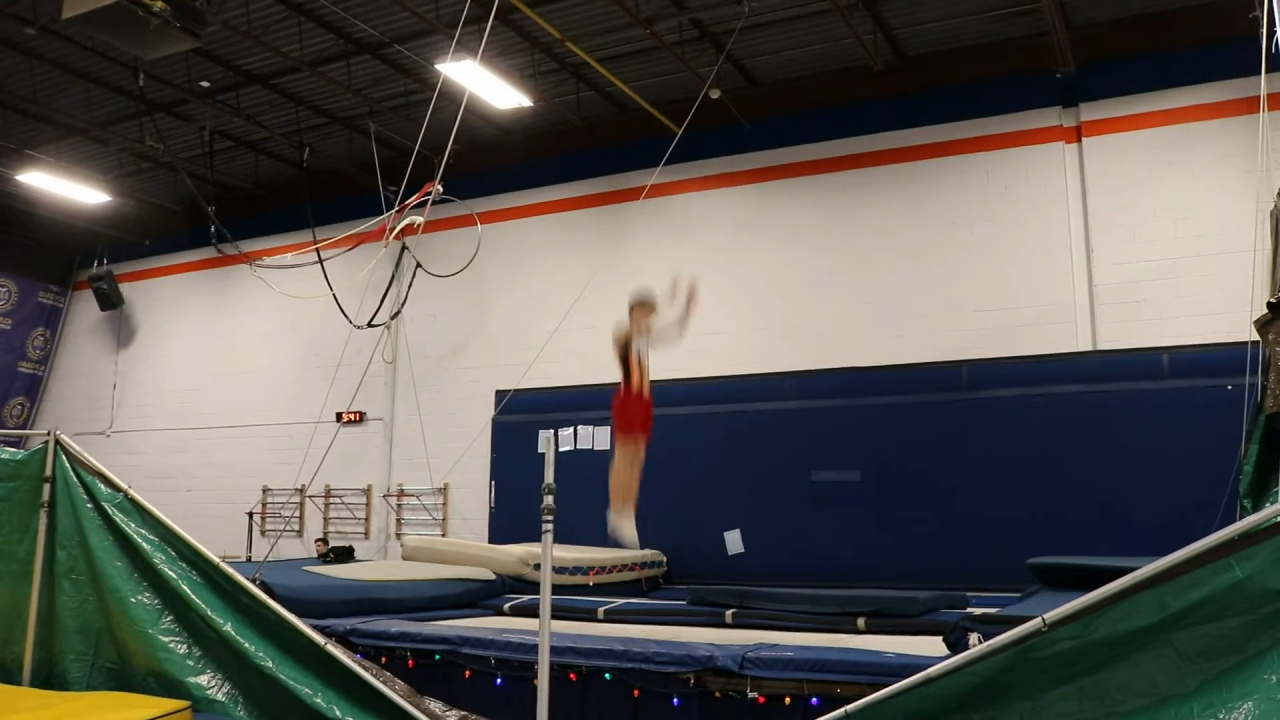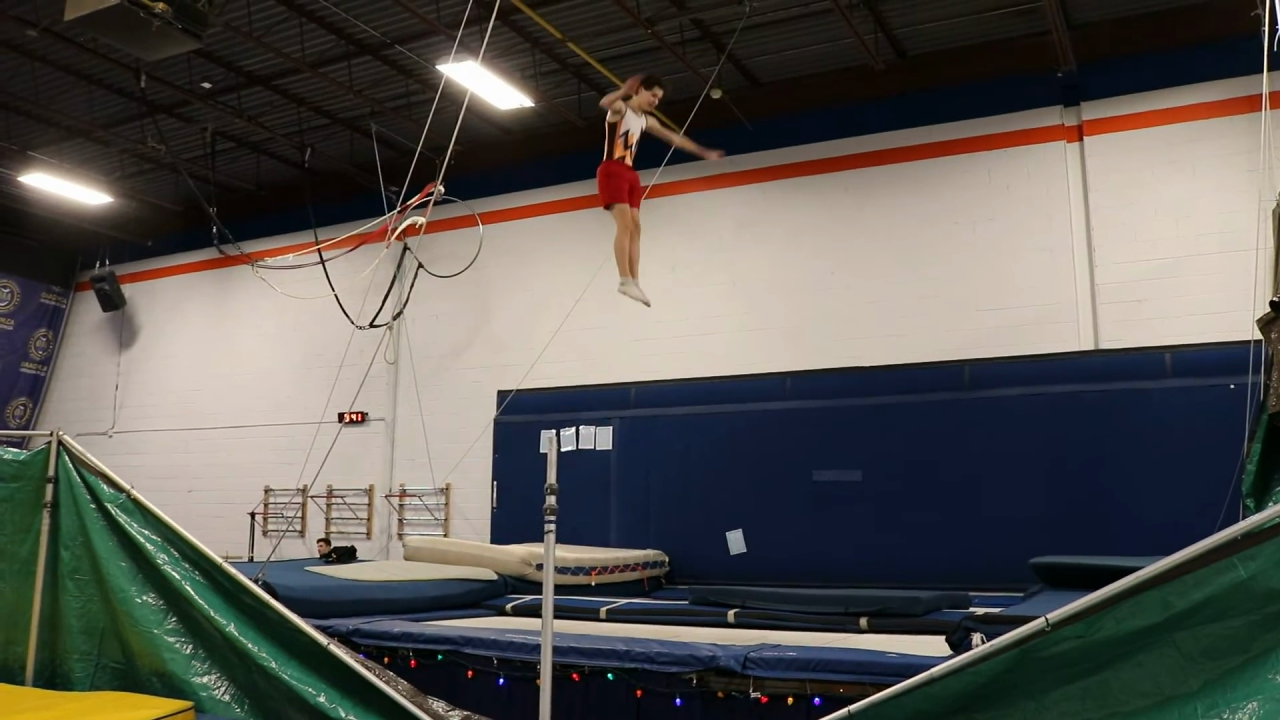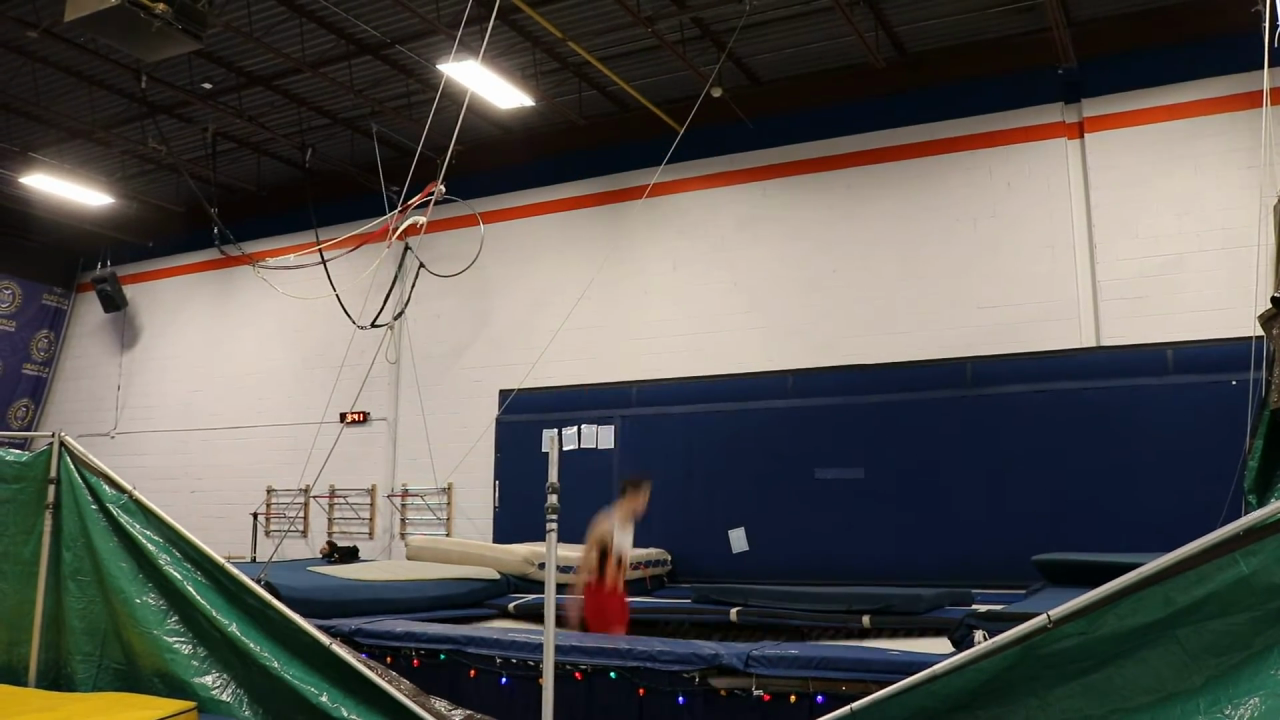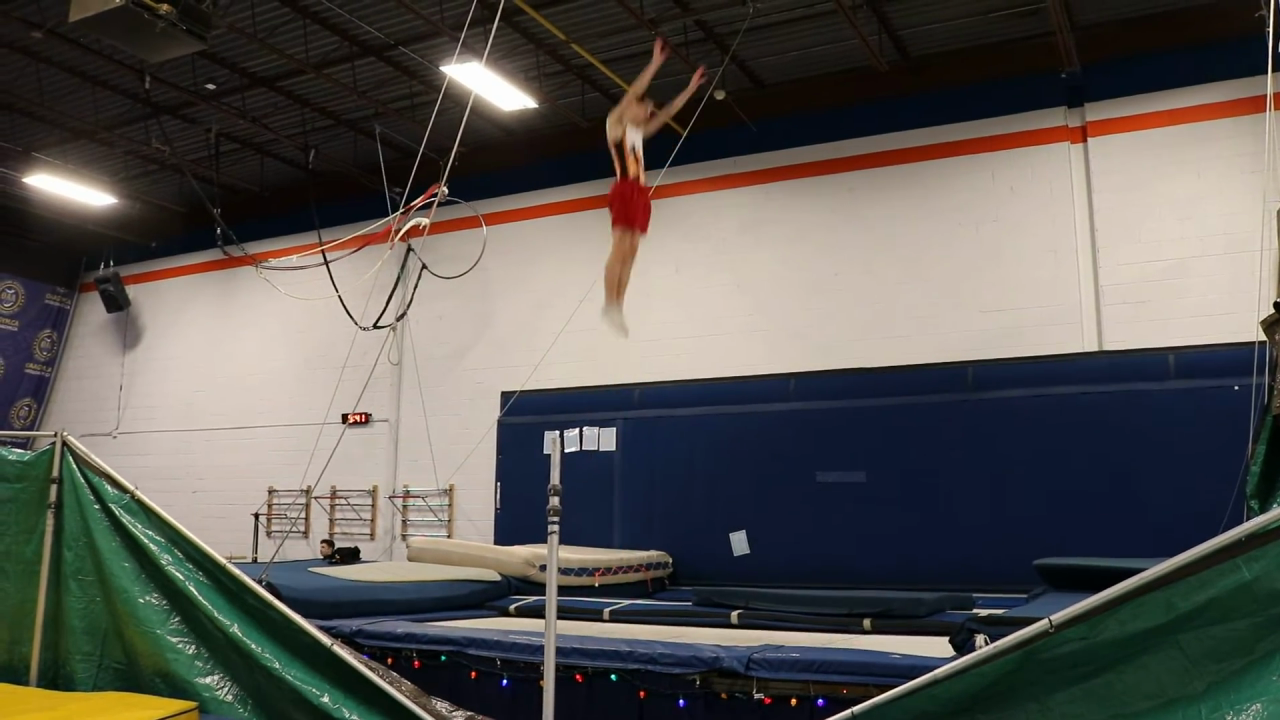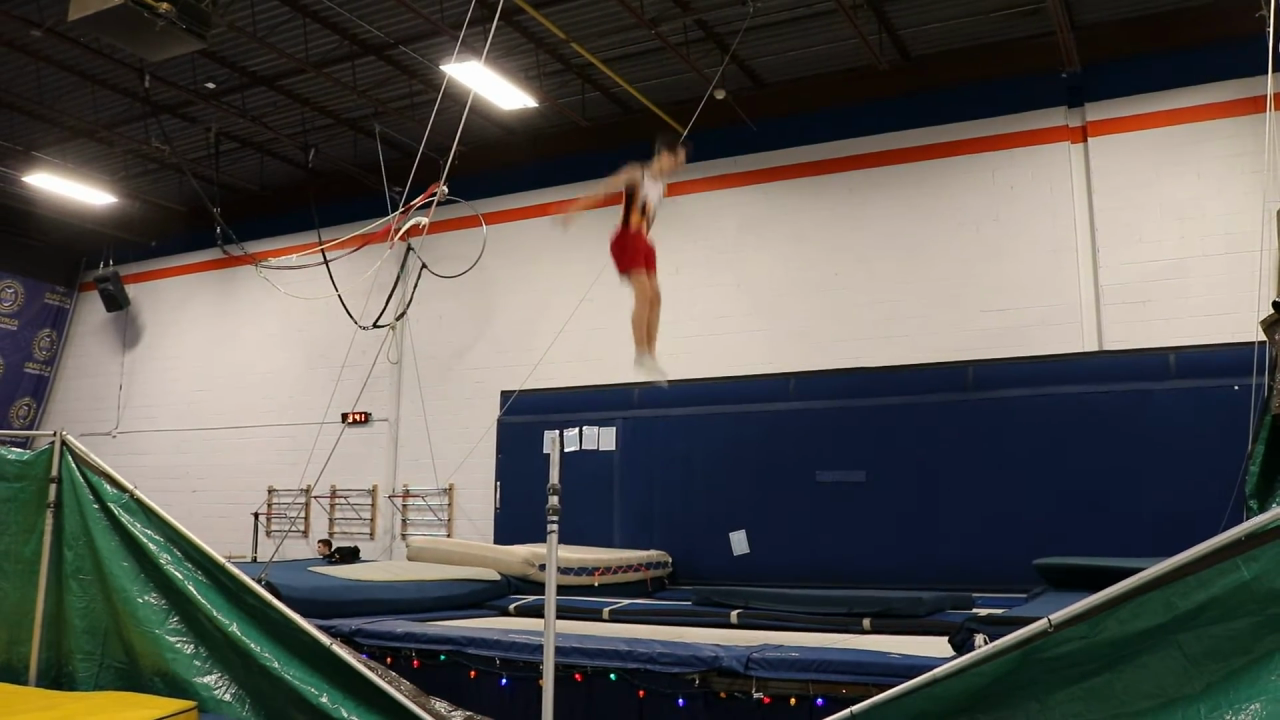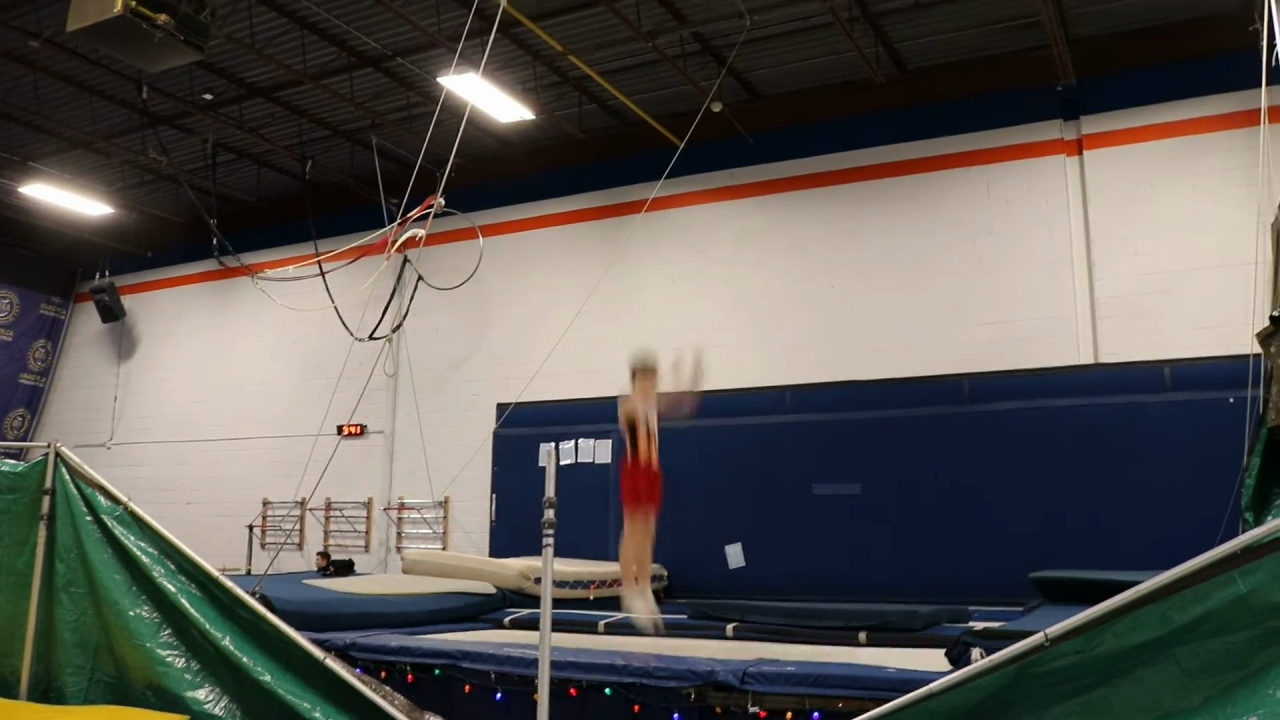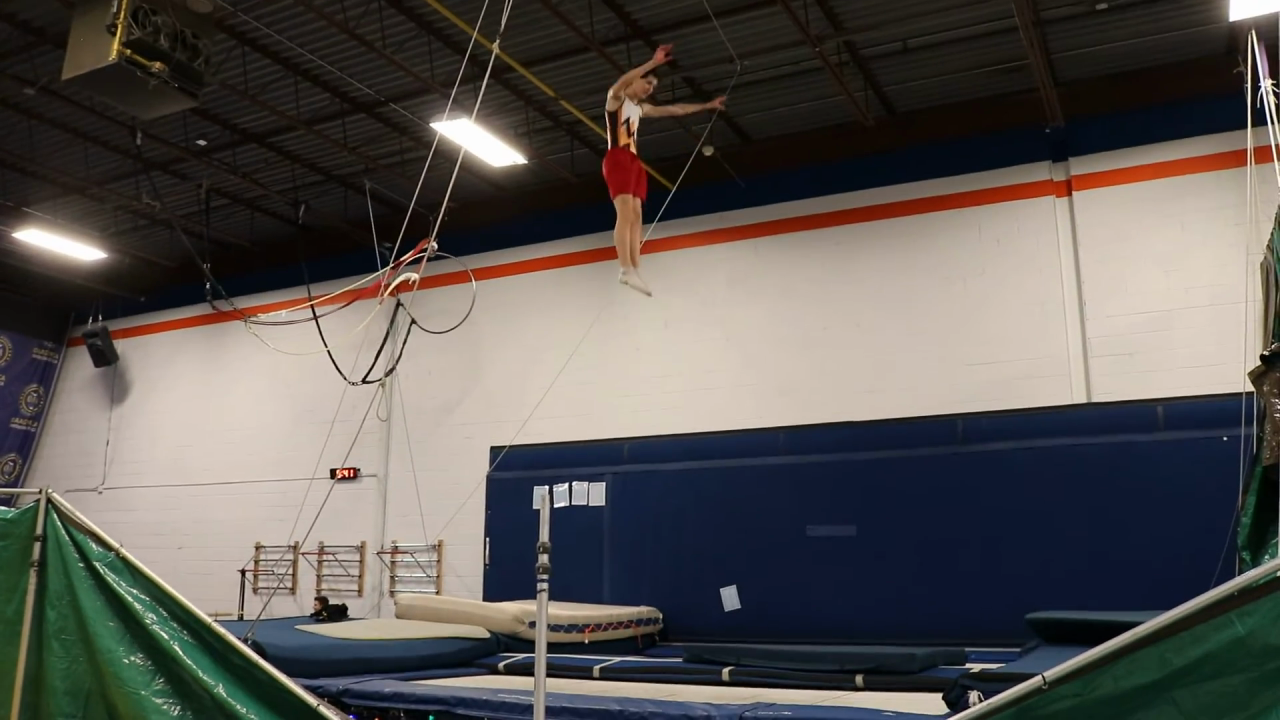
dt=0.7s
person 1, frame 1
left shoulder: (644, 337)
right shoulder: (623, 333)
left elbow: (675, 333)
left wrist: (687, 308)
right wrist: (667, 304)
left hip: (643, 400)
right hip: (628, 400)
left knee: (636, 461)
right knee: (623, 458)
left ankle: (628, 516)
right ankle: (618, 515)
person 1, frame 2
left shoulder: (646, 121)
right shoulder: (619, 109)
left elbow: (674, 138)
right elbow: (606, 101)
left wrist: (705, 153)
right wrist: (625, 89)
left hip: (628, 172)
right hip: (612, 170)
left knee: (634, 227)
right knee: (625, 225)
left ankle: (634, 282)
right ankle: (626, 281)
person 1, frame 3
left shoulder: (629, 525)
right shoulder: (605, 526)
right elbow: (585, 565)
right wrist: (576, 600)
left hip: (615, 596)
right hip: (600, 596)
person 1, frame 4
left shoulder: (638, 131)
right shoulder: (616, 123)
left elbow: (668, 113)
right elbow: (632, 93)
left wrist: (691, 88)
right wrist: (654, 63)
left hip: (640, 193)
right hip: (625, 192)
left knee: (630, 253)
right knee: (620, 250)
left ankle: (617, 306)
right ankle: (610, 305)
person 1, frame 5
left shoulder: (660, 186)
right shoulder: (635, 175)
right elbow: (606, 189)
right wrist: (576, 206)
left hip: (644, 243)
right hip: (627, 240)
left knee: (654, 298)
right knee: (644, 295)
left ankle: (649, 357)
right ankle: (642, 355)
person 1, frame 6
left shoulder: (652, 402)
right shoulder: (629, 402)
left elbow: (683, 404)
left wrist: (693, 381)
left hip: (651, 472)
right hip: (636, 471)
left knee: (647, 532)
right knee: (634, 531)
left ankle: (644, 590)
right ankle: (631, 593)
person 1, frame 7
left shoulder: (639, 107)
right shoulder: (616, 96)
left elbow: (673, 110)
right elbow: (624, 80)
left wrist: (706, 106)
right wrist: (651, 63)
left hip: (633, 162)
right hip: (617, 159)
left knee: (635, 217)
right knee: (626, 214)
left ankle: (634, 270)
right ankle: (627, 269)
